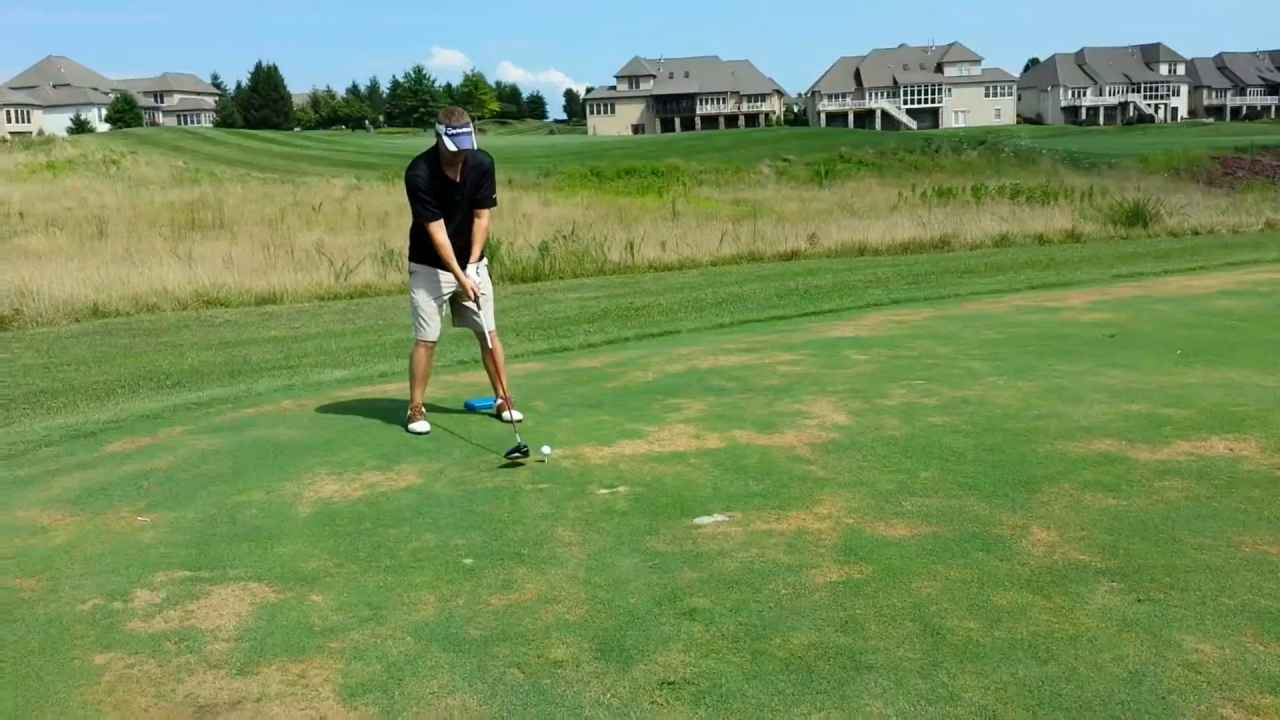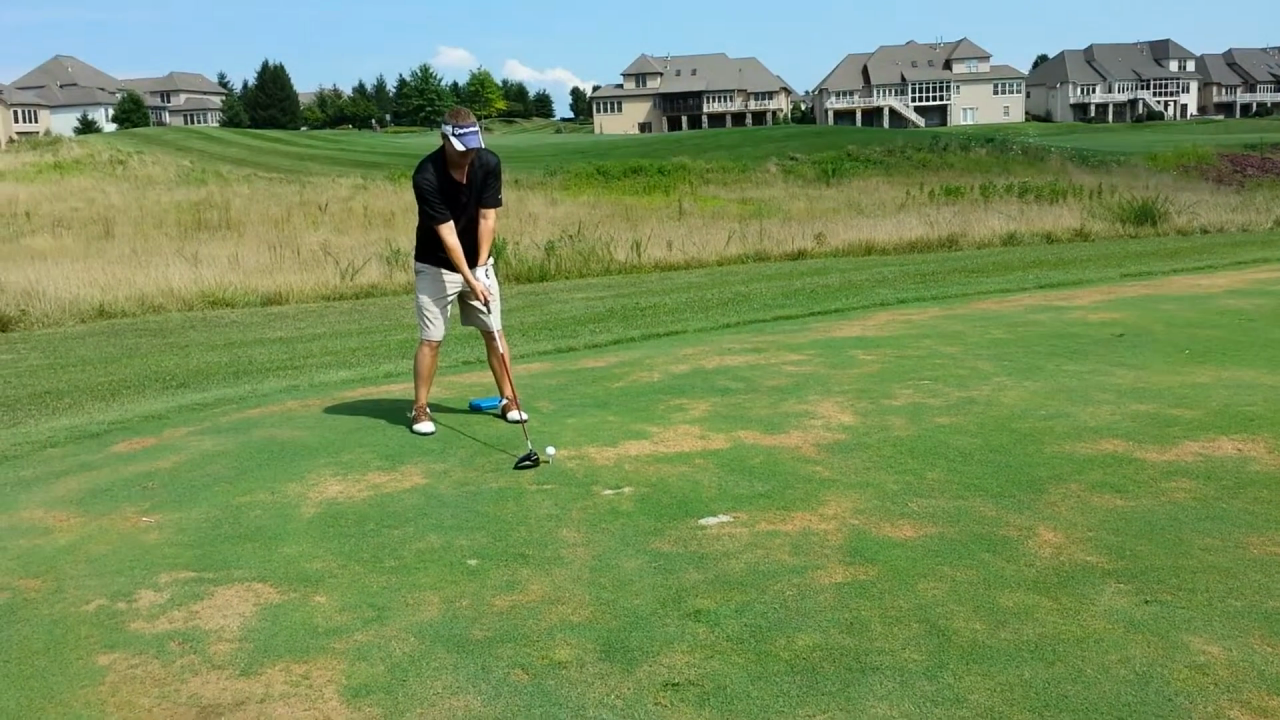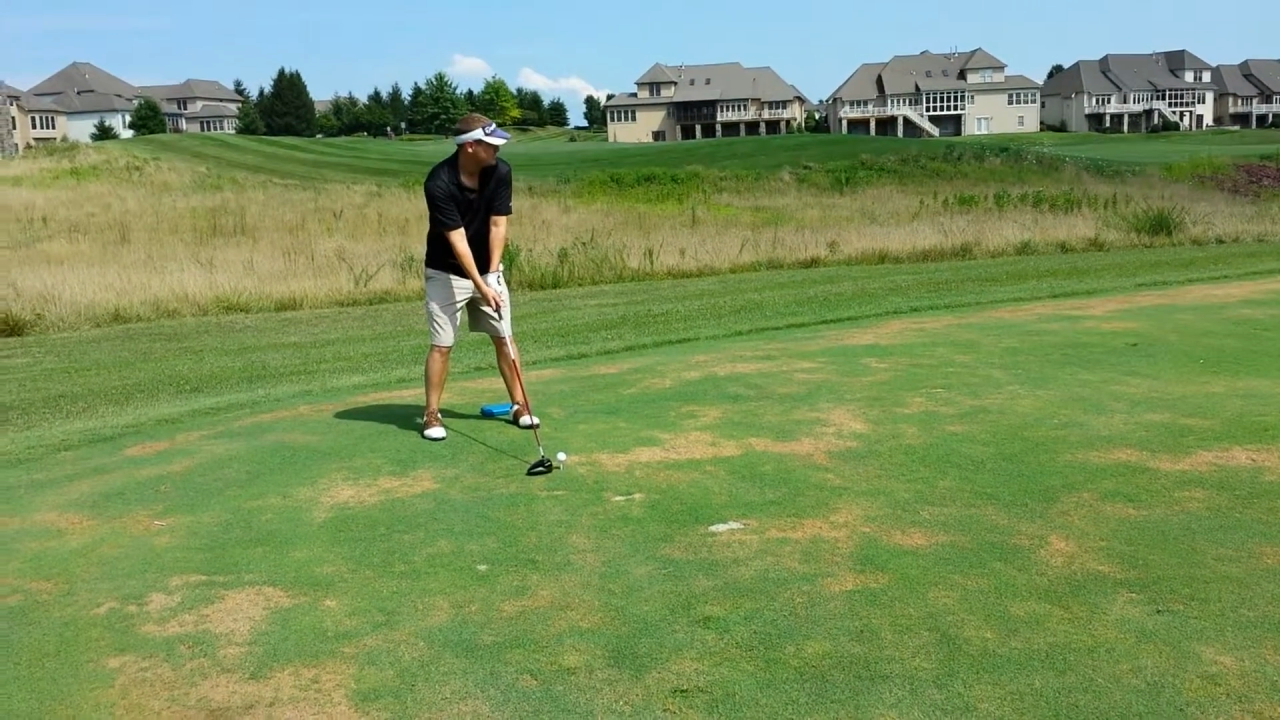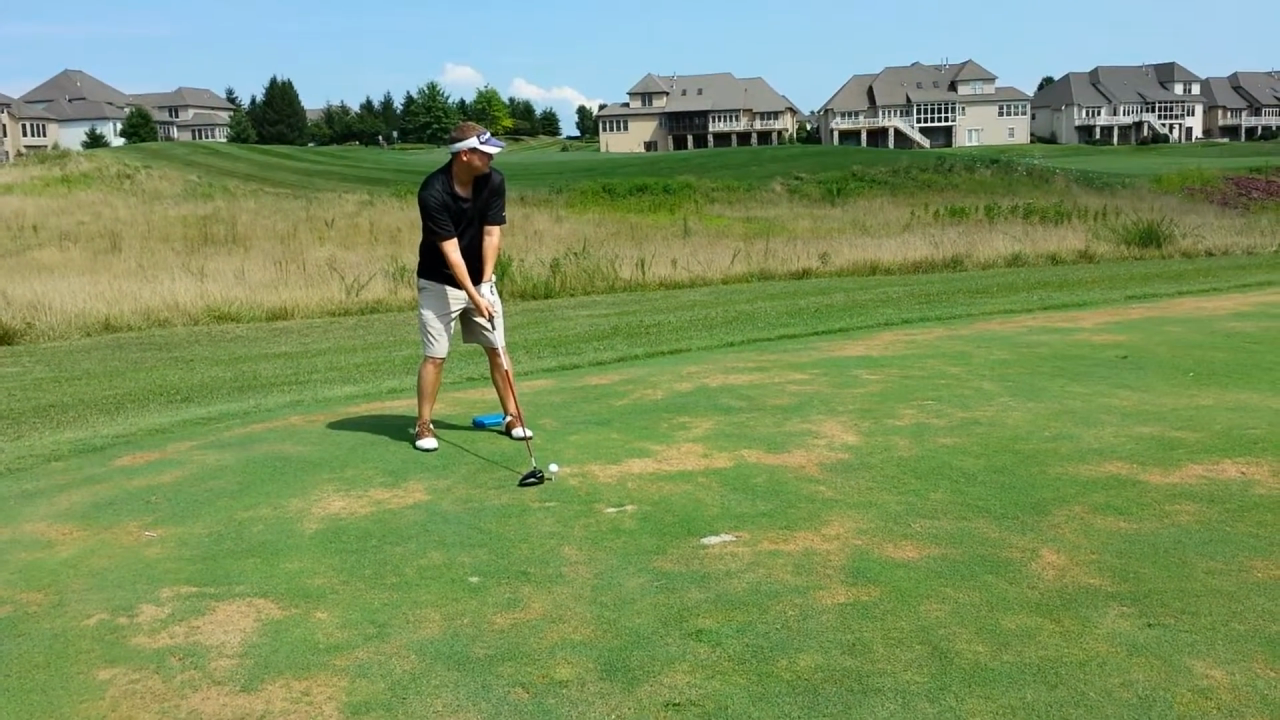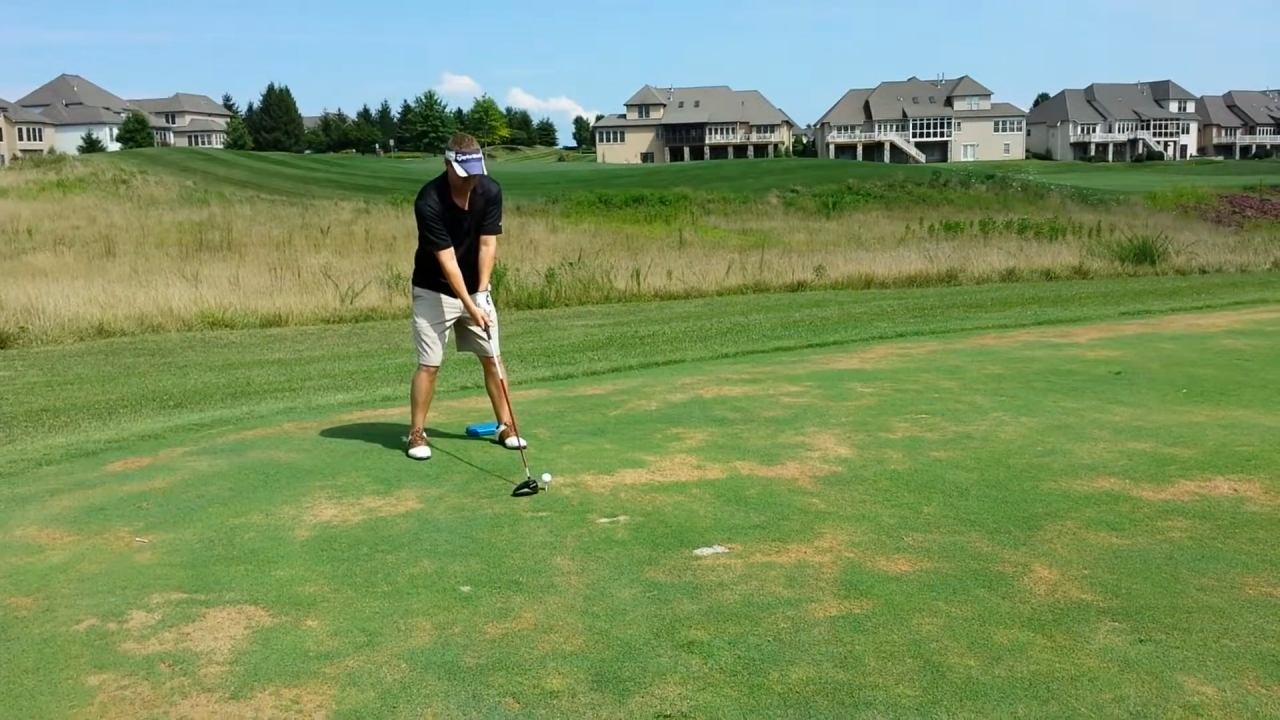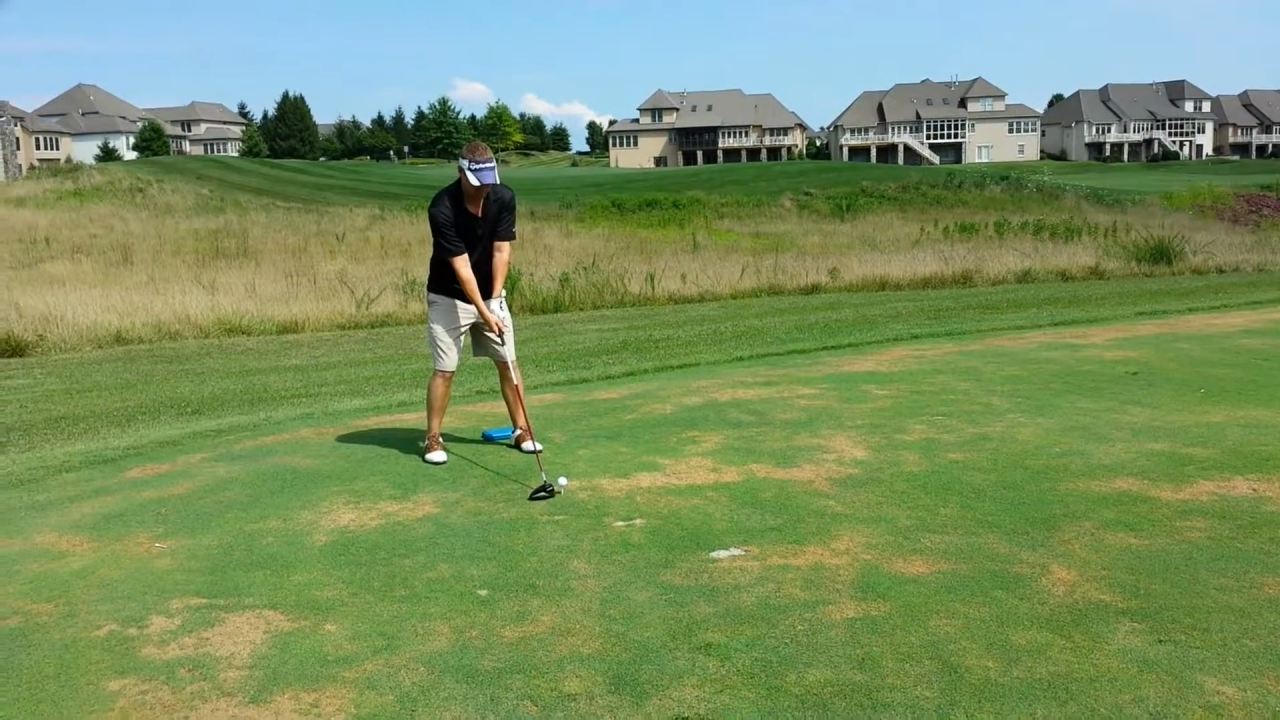
dt=0.7s
person 1, frame 1
left shoulder: (482, 163)
right shoulder: (419, 173)
left elbow: (481, 217)
right elbow: (436, 231)
left wrist: (473, 266)
right wrist: (459, 276)
left hip: (472, 262)
right hip: (429, 266)
left knee: (488, 332)
right knee: (426, 339)
left ankle: (502, 399)
right ankle: (416, 408)
person 1, frame 2
left shoulder: (489, 163)
right shoulder: (426, 175)
left elbow: (487, 217)
right elbow: (447, 233)
left wrist: (481, 268)
right wrist: (469, 279)
left hip: (478, 262)
right hip: (436, 265)
left knee: (494, 331)
right knee: (431, 338)
left ankle: (508, 400)
right ankle: (420, 408)
person 1, frame 3
left shoulder: (500, 171)
right shoulder: (439, 182)
left elbow: (497, 225)
right elbow: (457, 239)
left wrist: (492, 273)
right wrist: (479, 285)
left hip: (488, 269)
right hip: (446, 272)
left knee: (504, 337)
right knee: (441, 344)
left ankle: (519, 405)
right ankle: (432, 413)
person 1, frame 4
left shoulder: (494, 181)
right shoulder: (433, 192)
left elbow: (491, 234)
right elbow: (450, 250)
left wrist: (486, 283)
right wrist: (472, 296)
left hip: (480, 280)
right hip: (439, 283)
left knee: (497, 348)
right knee: (435, 355)
left ankle: (511, 417)
right ankle: (424, 424)
person 1, frame 5
left shoulder: (491, 191)
right shoulder: (429, 201)
left elbow: (488, 244)
right elbow: (447, 259)
left wrist: (482, 292)
right wrist: (469, 306)
left hip: (476, 289)
right hip: (434, 291)
left knee: (492, 357)
right knee: (429, 363)
left ankle: (505, 425)
right ankle: (417, 432)
person 1, frame 6
left shoulder: (504, 198)
right shoulder: (442, 208)
left elbow: (501, 251)
right elbow: (461, 266)
left wrist: (495, 300)
right wrist: (482, 311)
left hip: (490, 294)
right hip: (449, 296)
left knee: (507, 362)
right knee: (445, 369)
left ankle: (521, 430)
right ankle: (433, 437)
